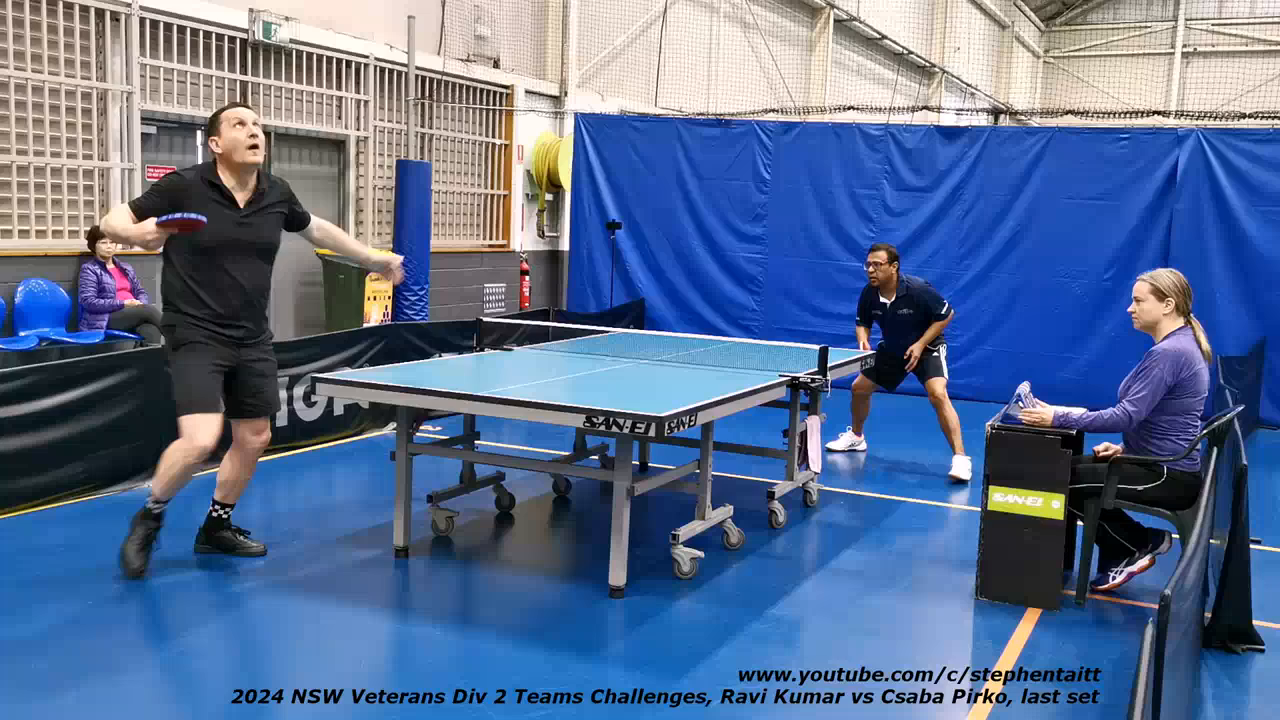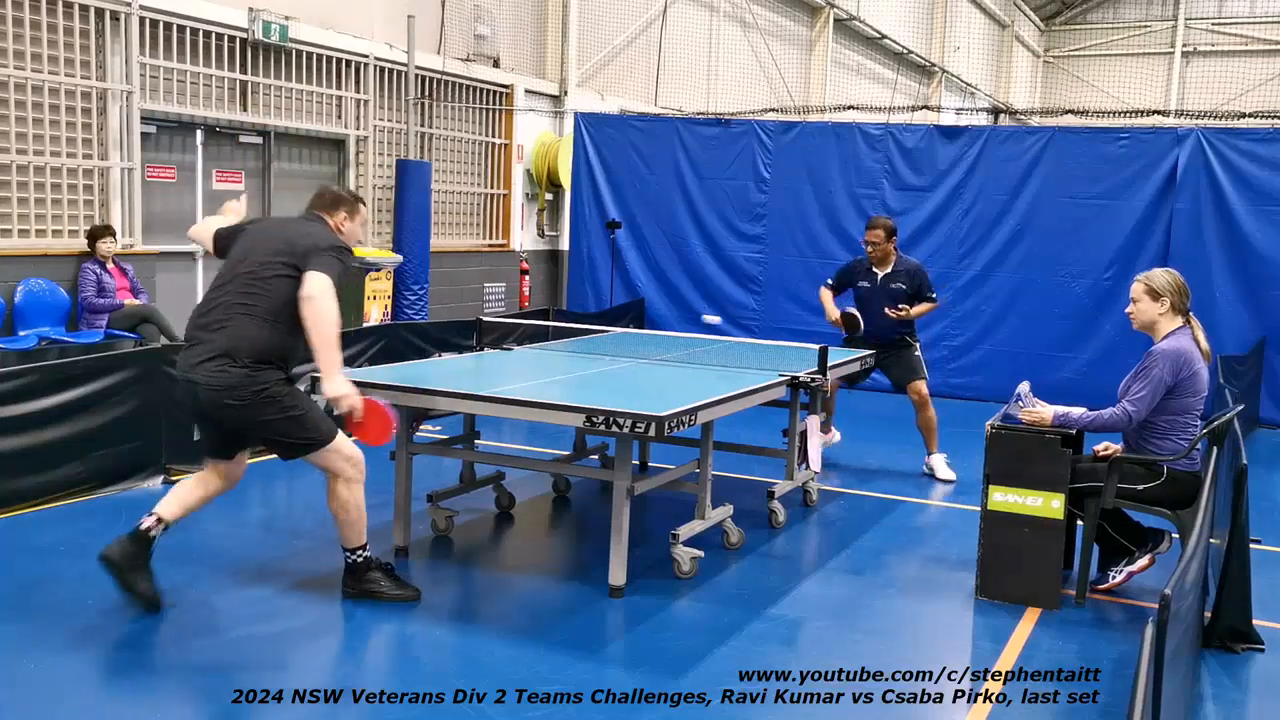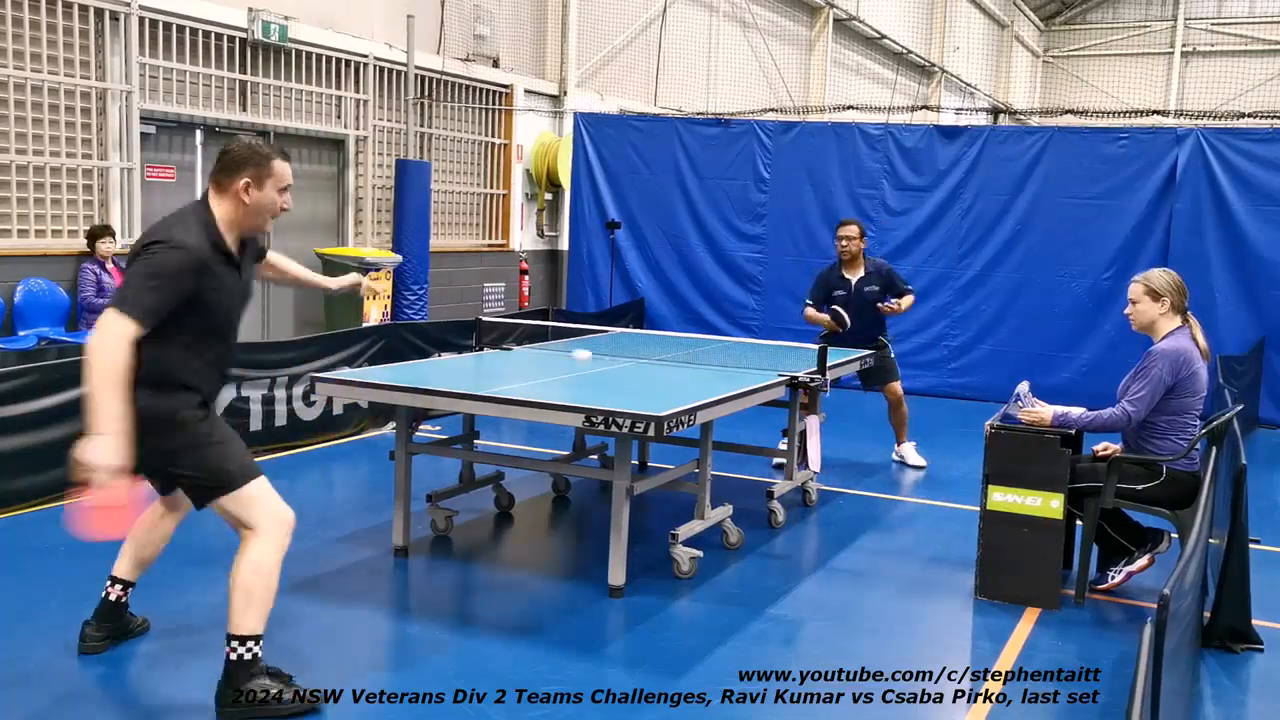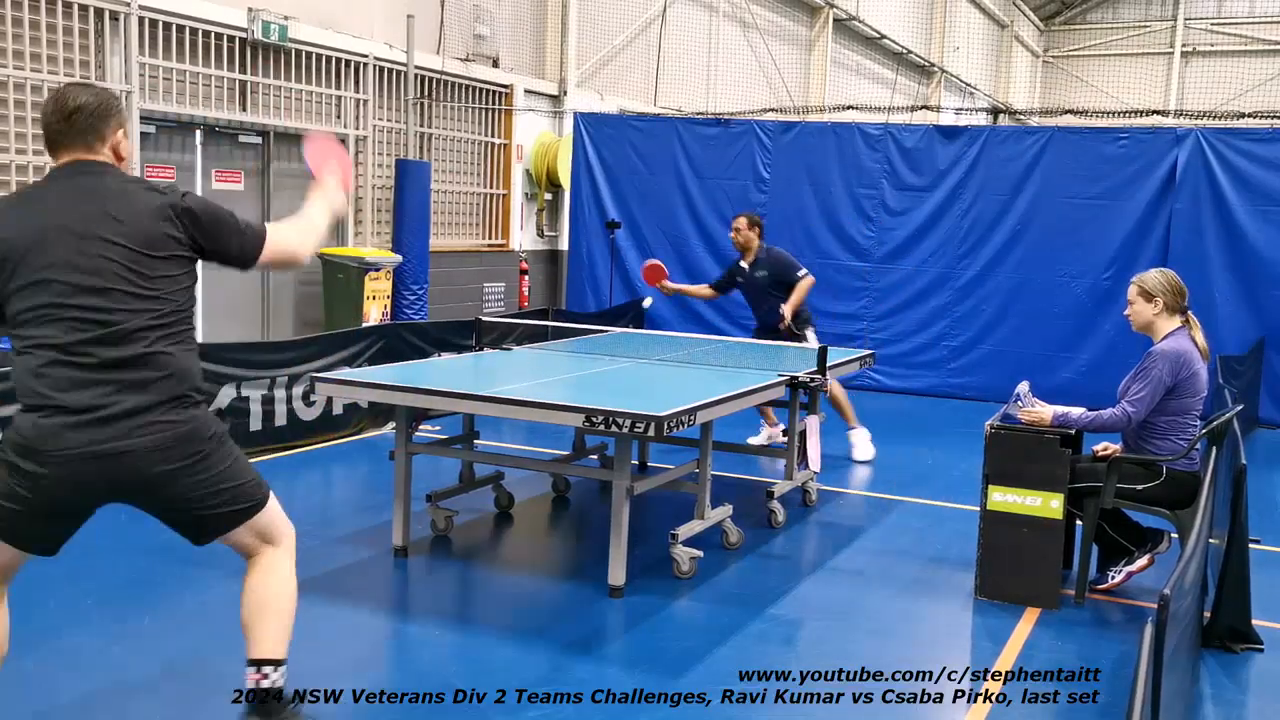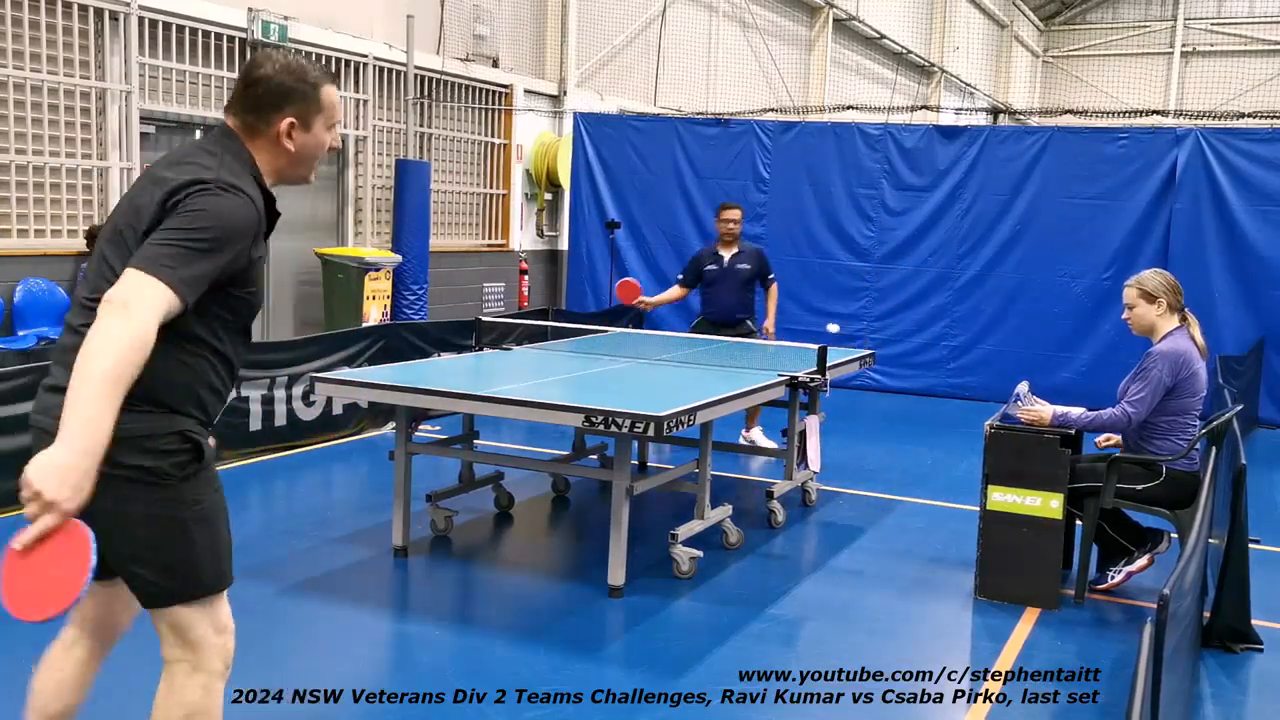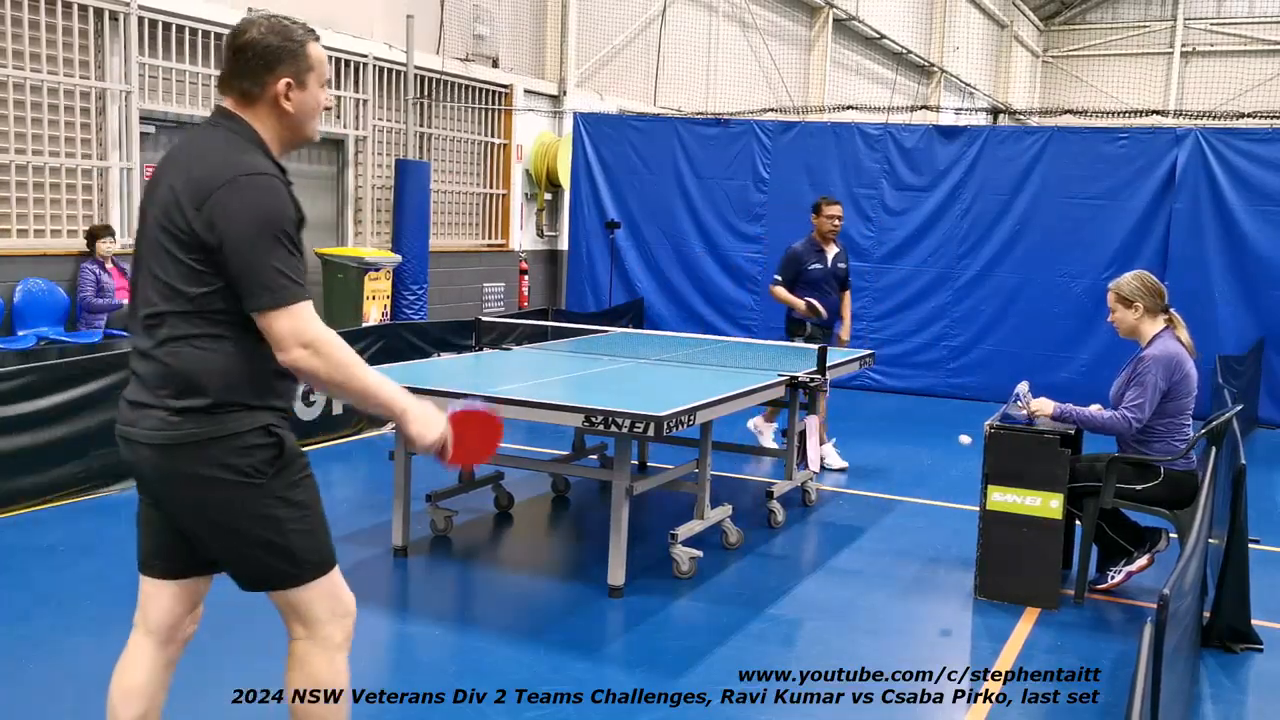
dt=0.7s
person 1, frame 1
left shoulder: (278, 193)
right shoulder: (184, 186)
left elbow: (316, 229)
right elbow: (115, 222)
left wrist: (375, 259)
right wrist: (141, 232)
left hip: (252, 336)
right hip: (197, 333)
left knee: (255, 437)
right knee: (200, 440)
left ankle: (217, 526)
right ankle: (148, 519)
person 1, frame 2
left shoulder: (259, 229)
right shoulder: (329, 246)
left elbow: (201, 232)
right elbow: (316, 294)
left wrist: (230, 215)
right wrist: (334, 375)
left hip: (196, 368)
right hip: (244, 379)
left knee: (225, 471)
right knee: (347, 464)
left ankle: (136, 544)
right ankle: (362, 570)
person 1, frame 3
left shoulder: (230, 233)
right shoulder: (186, 248)
left elbow: (262, 261)
right elbow: (109, 336)
left wrist: (329, 282)
right wrist: (109, 432)
left hip: (170, 402)
right hip: (163, 406)
left knee: (171, 502)
right knee: (270, 523)
left ankle: (108, 617)
person 1, frame 4
right shoulder: (169, 209)
right elbow: (291, 249)
right wrist: (326, 202)
left hip: (53, 444)
right hip: (169, 435)
right knee: (273, 541)
person 1, frame 5
left shoulder: (200, 169)
right shoulder: (222, 200)
right elbow: (126, 318)
right wrist: (75, 454)
left hip: (89, 428)
right hip: (137, 442)
left knee: (97, 624)
right knee: (202, 643)
person 1, frame 6
left shoulder: (192, 156)
right shoulder: (248, 184)
right elbow: (298, 342)
right wrist: (404, 409)
left hip: (164, 430)
right hip: (224, 441)
left knee: (162, 628)
right knee: (325, 616)
person 2, frame 1
left shoulder: (1169, 353)
right shoulder: (1179, 345)
left elbow: (1128, 415)
left wrist: (1059, 417)
right wrist: (1124, 447)
left hip: (1168, 476)
right hip: (1162, 463)
left knee: (1067, 480)
right knee: (1067, 466)
left ankle: (1143, 543)
right ankle: (1119, 557)
person 2, frame 2
left shoulder: (1168, 353)
right shoulder: (1177, 345)
left elbow: (1127, 415)
left wrist: (1059, 417)
right wrist: (1124, 446)
left hip: (1167, 475)
right hip: (1161, 463)
left knee: (1066, 481)
left ankle: (1143, 542)
right ankle: (1120, 556)
person 2, frame 3
left shoulder: (1167, 353)
right shoulder: (1177, 345)
left elbow: (1127, 415)
left wrist: (1058, 417)
right wrist: (1123, 446)
left hip: (1167, 475)
right hip: (1161, 462)
left knee: (1065, 480)
left ankle: (1142, 542)
right ankle: (1118, 556)
person 2, frame 4
left shoulder: (1167, 354)
right shoulder: (1177, 345)
left elbow: (1127, 416)
left wrist: (1058, 417)
right wrist: (1123, 446)
left hip: (1167, 476)
right hip: (1161, 464)
left knee: (1065, 480)
left ankle: (1141, 543)
right ankle: (1119, 556)
person 2, frame 5
left shoulder: (1167, 354)
right shoulder: (1175, 346)
left elbow: (1127, 416)
left wrist: (1057, 417)
right wrist: (1123, 438)
left hip: (1167, 476)
right hip: (1161, 465)
left knee: (1064, 479)
right knee: (1065, 467)
left ankle: (1141, 542)
right ankle: (1119, 556)
person 2, frame 6
left shoulder: (1159, 357)
right shoulder: (1158, 348)
left elbow: (1128, 423)
left wrist: (1060, 411)
right wrist: (1103, 413)
left hip: (1165, 477)
right hip: (1157, 466)
left knee: (1064, 479)
right knee: (1066, 468)
left ankle: (1139, 542)
right ankle: (1119, 556)
person 3, frame 1
left shoulder: (918, 289)
right shoulder: (869, 294)
left elbow: (946, 315)
right elbow: (862, 323)
left wrist: (921, 344)
right wrist: (862, 342)
left hip: (926, 348)
right hip: (891, 350)
left knee: (937, 394)
right knee: (859, 388)
left ankle: (960, 458)
right ankle: (856, 436)
person 3, frame 2
left shoulder: (912, 269)
right shoulder: (857, 267)
left elbow: (931, 302)
right elbow: (827, 288)
left wrist: (910, 313)
right wrist: (830, 308)
left hip: (901, 344)
right hip: (861, 341)
left knee: (920, 396)
left ankle: (934, 458)
right ankle: (826, 432)
person 3, frame 3
left shoulder: (883, 271)
right shoulder: (827, 276)
left elbow: (909, 296)
right elbow: (809, 310)
left wrist: (900, 308)
right wrist: (821, 319)
left hip: (874, 345)
right hip: (835, 344)
left knee: (896, 394)
left ankle: (903, 447)
right ankle: (790, 443)
person 3, frame 4
left shoulder: (775, 258)
right shoulder: (736, 269)
left elbow: (807, 280)
right elbow: (712, 291)
left wrist: (790, 308)
right wrist: (673, 288)
left hip: (795, 329)
right hip: (766, 332)
left ankle: (856, 431)
right ankle: (773, 429)
person 3, frame 5
left shoulder: (754, 254)
right shoulder: (702, 257)
left elbow: (771, 286)
right elbow: (682, 288)
left wrist: (770, 318)
right wrist: (653, 301)
left hip: (742, 328)
right hip: (706, 327)
left ankle: (751, 431)
person 3, frame 6
left shoulder: (841, 255)
right shoulder: (797, 252)
left elbow: (845, 292)
right elbow: (776, 287)
left wrist: (846, 324)
right wrist: (798, 304)
left hip: (826, 330)
right hip: (804, 329)
left ankle: (762, 422)
right ankle: (823, 447)
